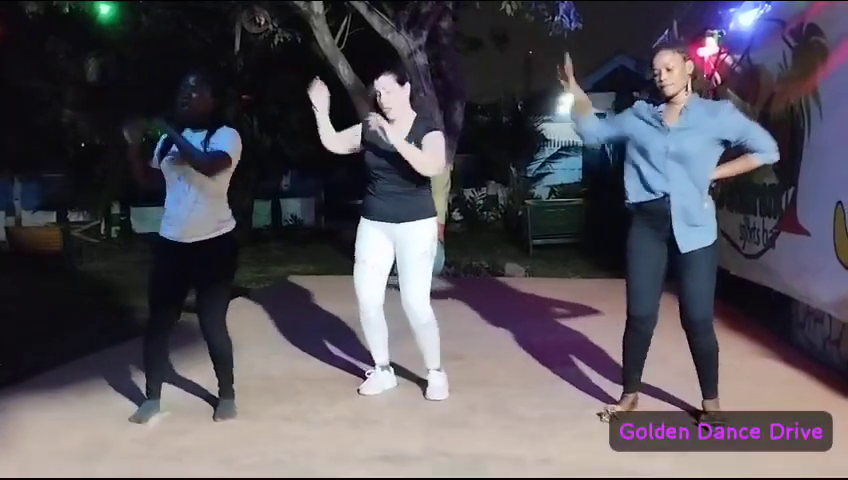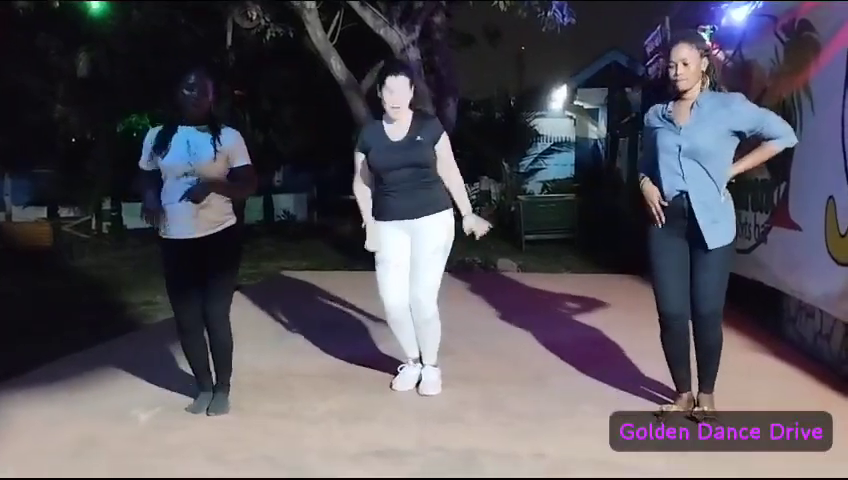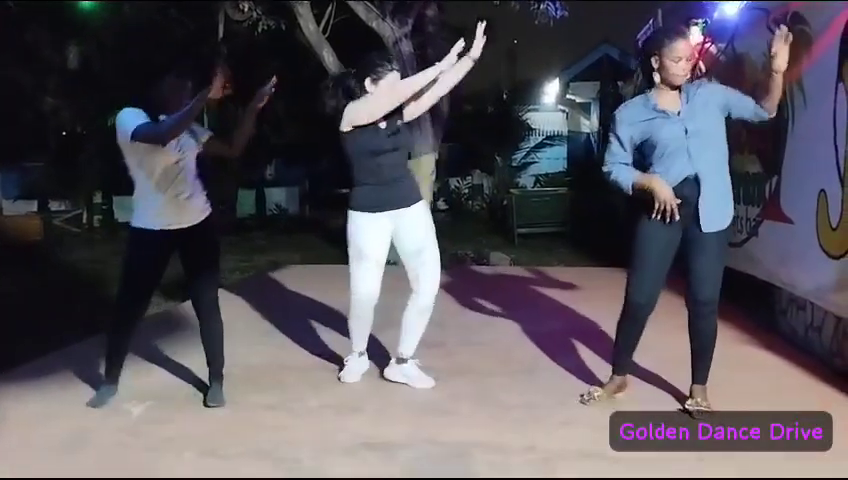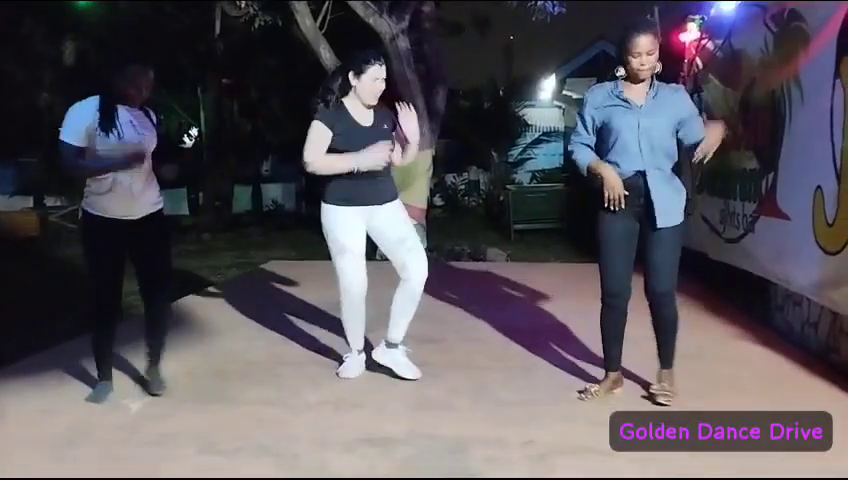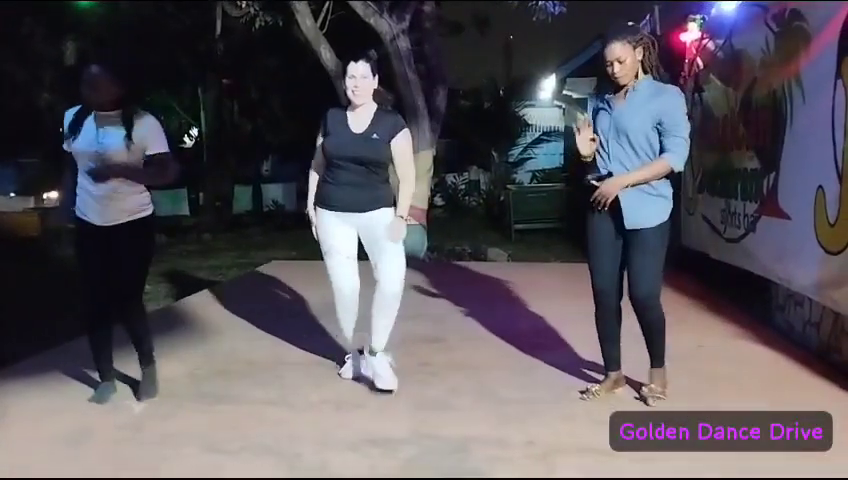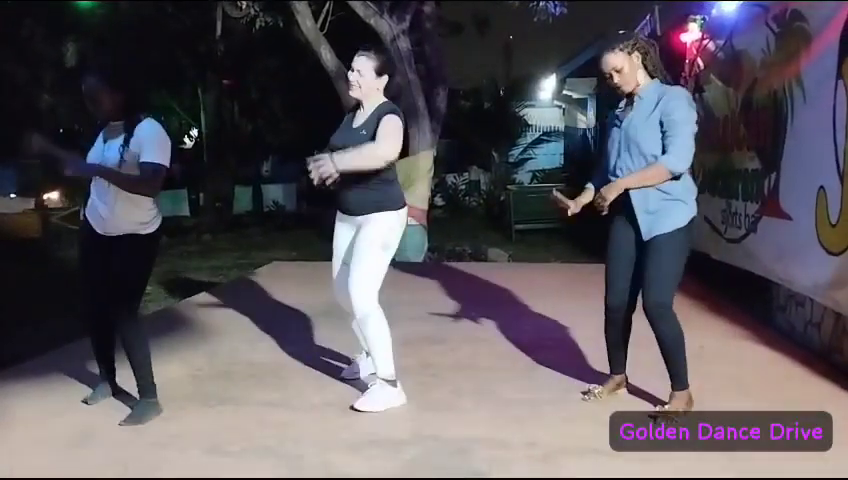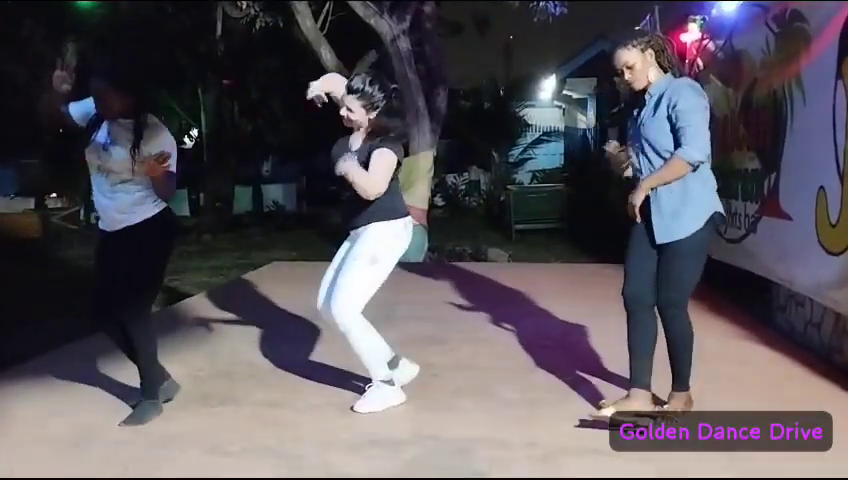
dt=0.4s
person 1, frame 1
left shoulder: (717, 114)
right shoulder: (640, 116)
left elbow: (766, 149)
right elbow: (595, 131)
left wrist: (713, 173)
right wrist: (576, 92)
left hip: (693, 226)
right hip: (647, 223)
left knee: (698, 318)
right knee: (640, 315)
left ankle: (711, 400)
right ankle: (630, 393)
person 1, frame 2
left shoulder: (730, 107)
right shoulder: (655, 117)
left elbow: (783, 136)
left wrist: (731, 170)
right wrist: (647, 185)
left hip: (713, 222)
right hip: (667, 221)
left knee: (707, 313)
right knee: (672, 311)
left ankle: (706, 395)
right ankle: (683, 394)
person 1, frame 3
left shoulder: (708, 94)
right shoulder: (631, 113)
left elbow: (762, 111)
right elbow: (614, 167)
left wrist: (778, 71)
right wrist: (651, 183)
left hip: (708, 211)
right hip: (662, 210)
left knee: (703, 302)
right knee: (639, 299)
left ankle: (699, 389)
right ankle: (618, 377)
person 1, frame 4
left shoulder: (676, 97)
right shoulder: (599, 97)
left elbow: (696, 142)
right elbow: (579, 146)
left wrist: (712, 134)
right wrist: (603, 170)
left hip: (663, 203)
right hip: (619, 201)
left knee: (661, 290)
right knee: (614, 292)
left ankle: (666, 372)
right ankle: (612, 373)
person 1, frame 5
left shoulder: (667, 97)
right shoulder: (601, 103)
left elbow: (675, 157)
left wrist: (622, 181)
right wrist: (587, 150)
left hip: (647, 209)
right hip: (604, 207)
left knee: (645, 293)
right knee: (605, 294)
left ankle: (657, 371)
right ankle: (614, 373)
person 1, frame 6
left shoulder: (673, 99)
right shoulder: (618, 114)
left elbow: (676, 161)
right elbow: (608, 171)
left wrist: (620, 185)
right wrist: (580, 201)
left hip: (668, 216)
right hip: (626, 216)
left knee: (656, 304)
right knee: (617, 302)
left ankle: (682, 393)
right ankle: (618, 376)
person 1, frame 7
left shoulder: (683, 92)
right shoulder: (643, 111)
left elbow: (694, 153)
left wrist: (644, 184)
right wrist: (624, 162)
left hip: (688, 214)
right hip: (650, 214)
left knee: (670, 304)
right knee: (635, 298)
left ankle: (681, 393)
right ankle: (639, 394)
person 2, frame 1
left shoulder: (226, 136)
right shoulder: (169, 140)
left elbow: (210, 167)
right elbow: (147, 181)
left wrist: (169, 132)
right wrist: (134, 146)
left hip: (214, 243)
right hip: (171, 242)
left knee: (211, 323)
right knee: (158, 321)
left ankle: (227, 394)
right ankle: (152, 397)
person 2, frame 2
left shoulder: (228, 137)
right shoulder: (158, 136)
left elbow: (249, 186)
right elbow: (147, 180)
left wrist: (213, 184)
right wrist: (150, 201)
left hip: (220, 237)
right hip: (177, 240)
left knee: (216, 315)
right knee: (187, 319)
left ankle: (223, 388)
right ankle: (204, 387)
person 2, frame 3
left shoulder: (189, 125)
right shoulder: (130, 118)
left elbow: (231, 149)
right elbow: (160, 136)
left wrist: (254, 107)
right wrist: (204, 98)
left hip: (198, 225)
right hip: (150, 229)
left knee: (207, 306)
right knee: (129, 306)
left ankle: (216, 381)
right ankle: (109, 381)
person 2, frame 4
left shoulder: (147, 117)
right shoulder: (86, 111)
right elbow: (69, 161)
left wrist: (158, 170)
right wrist: (119, 163)
left hip: (149, 217)
right hip: (103, 219)
left knee: (157, 293)
right knee: (105, 299)
left ankle: (154, 367)
right ankle: (104, 377)
person 2, frame 5
left shoulder: (143, 123)
right shoulder: (74, 118)
left elbow: (168, 172)
left wrist: (119, 170)
right wrist: (68, 206)
left hip: (133, 224)
right hip: (89, 225)
left knee: (127, 301)
right knee: (95, 302)
left ankle: (148, 367)
right ankle: (106, 378)
person 2, frame 6
left shoulder: (149, 132)
right shoulder: (107, 130)
left elbow: (150, 185)
left wrist: (99, 171)
right wrist: (48, 149)
left hip: (135, 236)
right hip: (96, 231)
left knee: (122, 313)
right knee: (94, 308)
left ankle: (148, 398)
right ankle: (107, 381)
person 2, frame 7
left shoulder: (155, 133)
right shoulder: (93, 113)
left elbow: (167, 192)
right elbow: (57, 112)
left wrist: (155, 172)
right wrist: (59, 90)
left hip: (148, 229)
right hip: (111, 231)
left knee: (132, 311)
right knee: (106, 311)
left ankle: (150, 397)
right ankle: (160, 378)
person 3, frame 1
left shoulder: (428, 130)
right shoulder: (369, 128)
left elbow: (432, 165)
right elbow: (335, 143)
left wrist: (397, 139)
right wrist: (321, 108)
left hip: (415, 225)
right hip: (373, 224)
left knee: (415, 303)
right knee: (367, 300)
left ankle: (436, 372)
right ankle: (381, 370)
person 3, frame 2
left shoulder: (429, 125)
right shoulder: (368, 134)
left elbow: (448, 171)
right elbow: (362, 181)
left wrist: (468, 213)
right wrist: (369, 222)
left hip: (433, 219)
right hip: (391, 224)
left knee: (422, 298)
right knee: (393, 301)
left ankle: (430, 367)
right ankle: (412, 361)
person 3, frame 3
left shoulder: (397, 113)
right shoulder: (352, 113)
left elbow: (435, 92)
right elbow: (397, 94)
left wrist: (470, 56)
right wrist: (443, 64)
left hip: (411, 210)
right hip: (368, 215)
left knee: (427, 282)
right knee: (364, 294)
left ankle: (402, 361)
right ankle: (358, 356)
person 3, frame 4
left shoulder: (387, 116)
right shoulder: (328, 115)
left elbow: (403, 159)
right elbow: (312, 160)
left wrist: (412, 136)
right wrist: (359, 159)
left hip: (386, 206)
right hip: (343, 209)
left knee: (416, 269)
right knee: (353, 285)
left ankle: (393, 347)
right ankle: (356, 353)
person 3, frame 5
left shoulder: (392, 123)
right shoulder: (331, 118)
left elbow: (407, 174)
right elbow: (318, 164)
left wrist: (401, 215)
right wrist: (311, 206)
left hip: (376, 213)
right hip: (332, 215)
left knee: (392, 279)
right knee: (343, 289)
left ankle: (379, 356)
right ankle: (356, 353)
person 3, frame 6
left shoulder: (390, 116)
right shoulder: (355, 115)
left elbow: (383, 155)
left wrist: (334, 162)
right wrist: (328, 167)
left hip: (382, 218)
right hip: (348, 216)
left knee: (361, 296)
right knee: (344, 292)
left ankle: (388, 385)
right ankle: (370, 353)
person 3, frame 7
left shoulder: (385, 142)
right shoulder: (355, 119)
left elbow: (374, 188)
right elbow: (335, 81)
left wrist: (353, 170)
right wrist: (320, 84)
left hip: (385, 231)
right hip: (362, 233)
left knee: (343, 310)
right knee: (327, 304)
left ankle: (387, 386)
right ankle: (395, 366)
